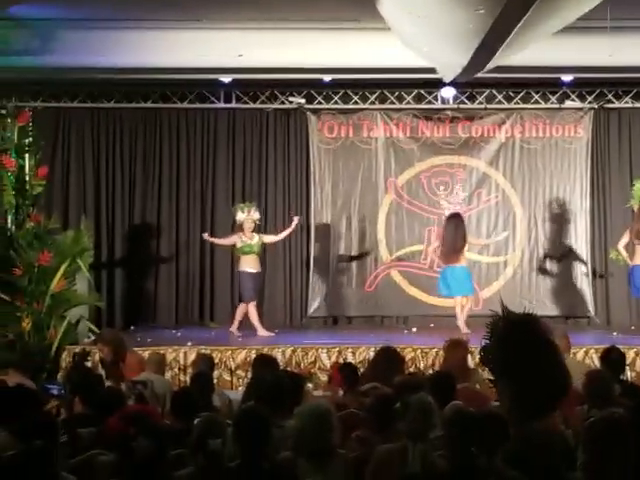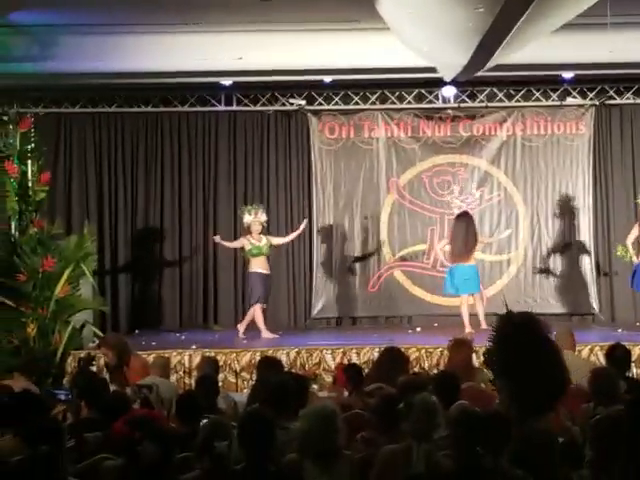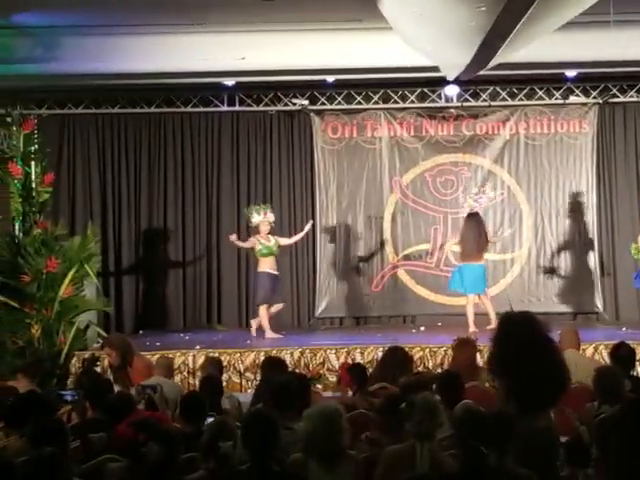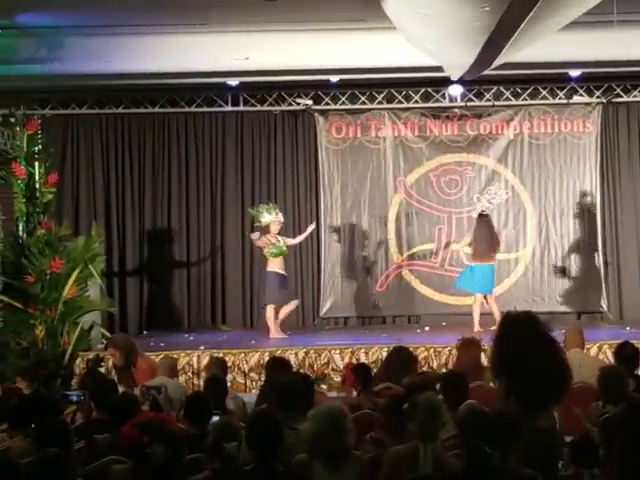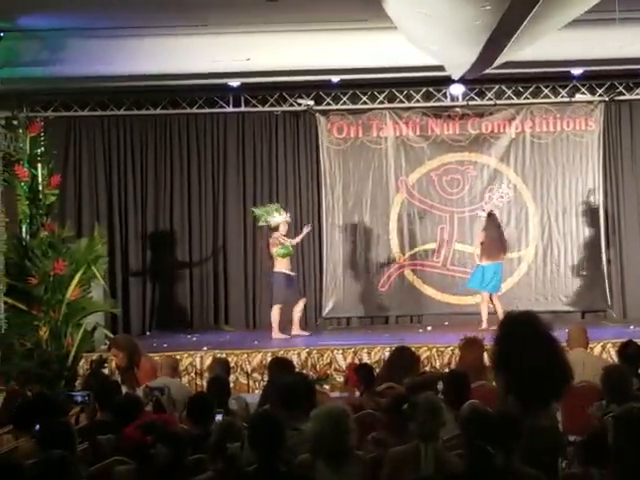
dt=0.1s
person 1, frame 1
left shoulder: (259, 237)
right shoulder: (237, 237)
left elbow: (278, 237)
right elbow: (223, 241)
left wrist: (292, 226)
right wrist: (210, 239)
left hip: (256, 272)
right hip: (245, 272)
left knee: (245, 302)
right knee: (251, 302)
left ankle: (234, 326)
right ankle: (260, 329)
person 1, frame 2
left shoulder: (267, 239)
right shoulder: (245, 240)
left elbow: (285, 240)
right elbow: (232, 245)
left wrist: (299, 229)
right wrist: (221, 242)
left hip: (266, 274)
right hip: (254, 274)
left knee: (260, 304)
right knee: (258, 304)
left ankle: (242, 326)
right ankle: (264, 332)
person 1, frame 3
left shoulder: (274, 239)
right shoulder: (255, 239)
left elbow: (291, 240)
right elbow: (245, 244)
left wrist: (305, 230)
right wrist: (235, 241)
left hip: (274, 274)
right hip: (263, 273)
left knee: (278, 304)
right knee: (264, 304)
left ankle: (257, 322)
right ankle: (268, 331)
person 1, frame 4
left shoulder: (280, 239)
right shoulder: (265, 239)
left elbow: (295, 241)
right elbow: (259, 243)
left wrist: (308, 231)
right wrist: (255, 239)
left hip: (281, 274)
right hip: (272, 274)
left knee: (292, 302)
right knee: (272, 304)
left ankle: (275, 324)
right ankle: (273, 332)
person 1, frame 5
left shoulder: (284, 239)
right shoulder: (274, 239)
left elbow: (293, 241)
right elbow: (275, 241)
left wrist: (303, 233)
right wrist: (276, 237)
left hip: (289, 275)
right hip: (279, 275)
left knee: (300, 300)
right knee: (278, 304)
left ankle: (296, 328)
right ankle: (275, 332)
person 2, frame 1
left shoulder: (445, 239)
right shoulder: (464, 238)
left elbow: (431, 249)
left wrist: (441, 262)
left hip: (449, 270)
right hip: (462, 270)
left knee: (458, 300)
right knee: (469, 299)
left ankle: (463, 326)
right ankle: (461, 321)
person 2, frame 2
left shoulder: (453, 237)
right shoulder: (473, 236)
left elbow: (438, 247)
left wrist: (445, 261)
left hip: (457, 269)
right hip: (470, 269)
left knee: (464, 300)
right knee: (478, 297)
left ankle: (467, 327)
right ankle: (483, 322)
person 2, frame 3
left shoulder: (463, 236)
right shoulder: (483, 236)
left elbow: (447, 246)
right elbow: (493, 240)
left hip: (466, 268)
right hip: (479, 268)
left knee: (470, 299)
right knee: (483, 296)
left ankle: (471, 326)
right ankle: (493, 321)
person 2, frame 4
left shoulder: (473, 235)
right shoulder: (492, 235)
left elbow: (459, 247)
right elbow: (496, 247)
left wrist: (466, 261)
left hip: (476, 268)
right hip: (489, 268)
left knee: (477, 299)
right knee: (489, 297)
left ankle: (476, 326)
right ankle: (499, 323)
person 2, frame 5
left shoulder: (484, 234)
right shoulder: (499, 235)
left wrist: (478, 261)
left hip: (486, 267)
right hip: (497, 267)
left knee: (484, 297)
right knee: (493, 296)
left ankle: (484, 323)
